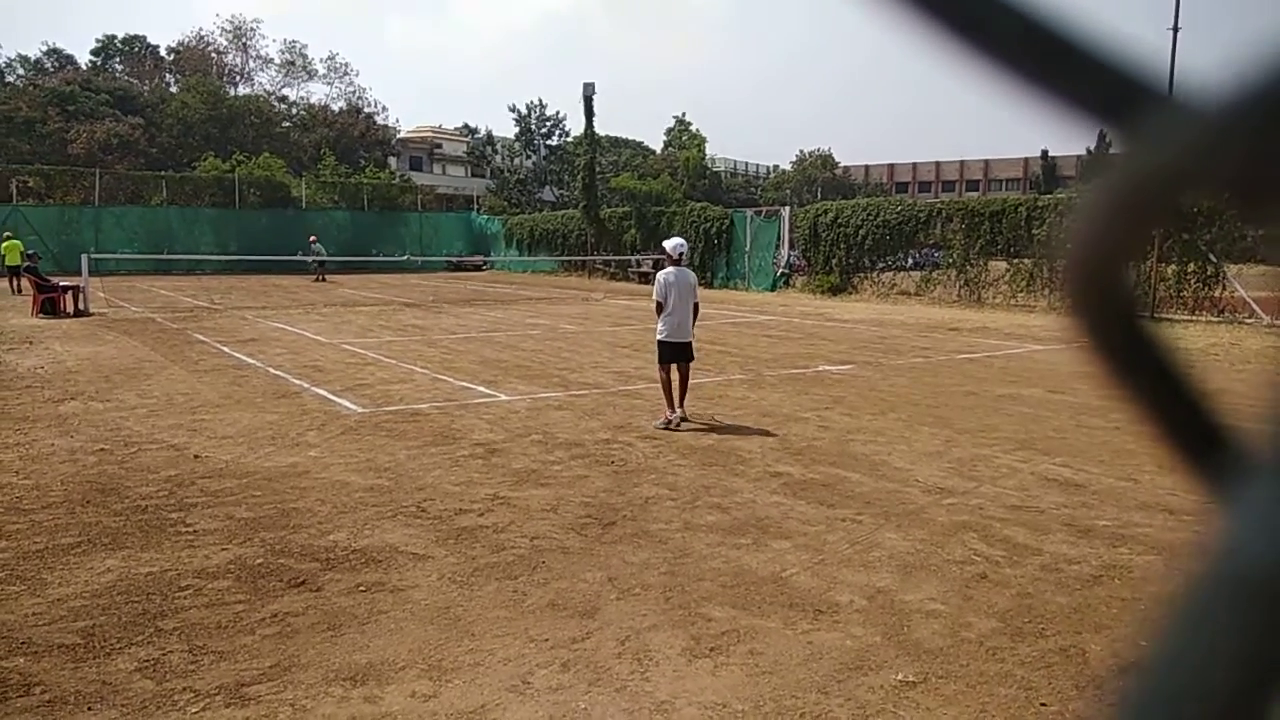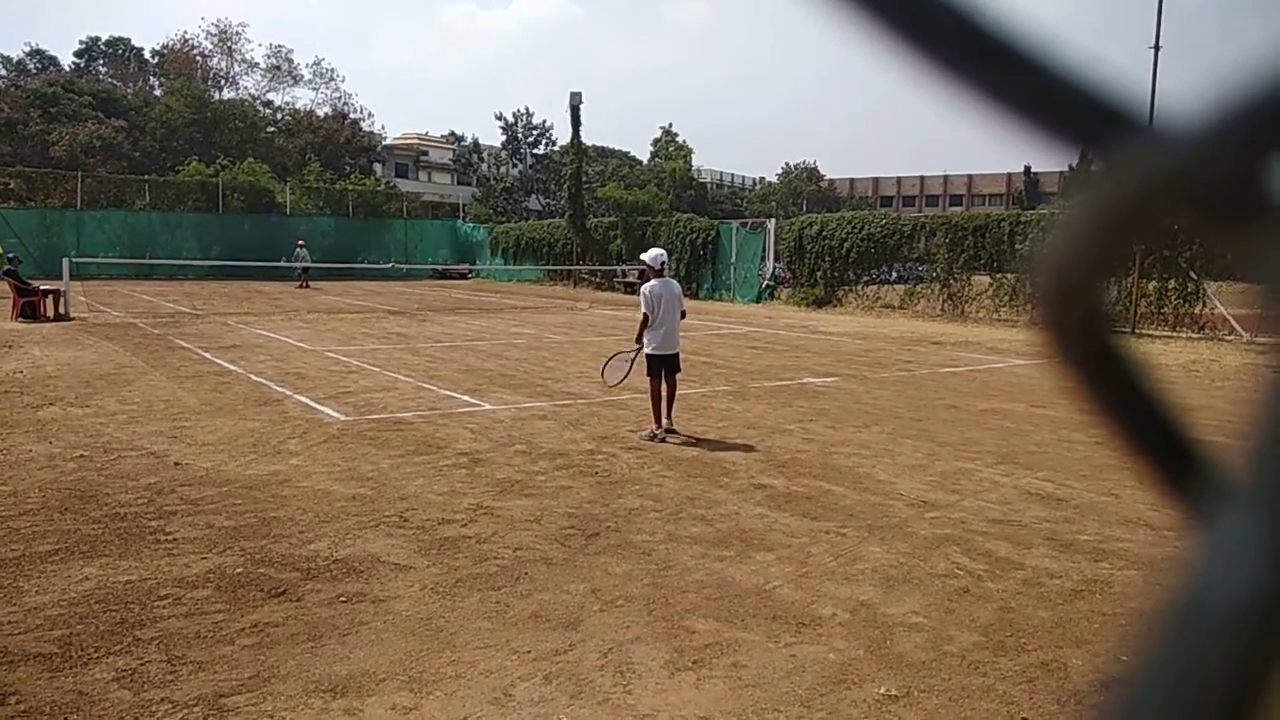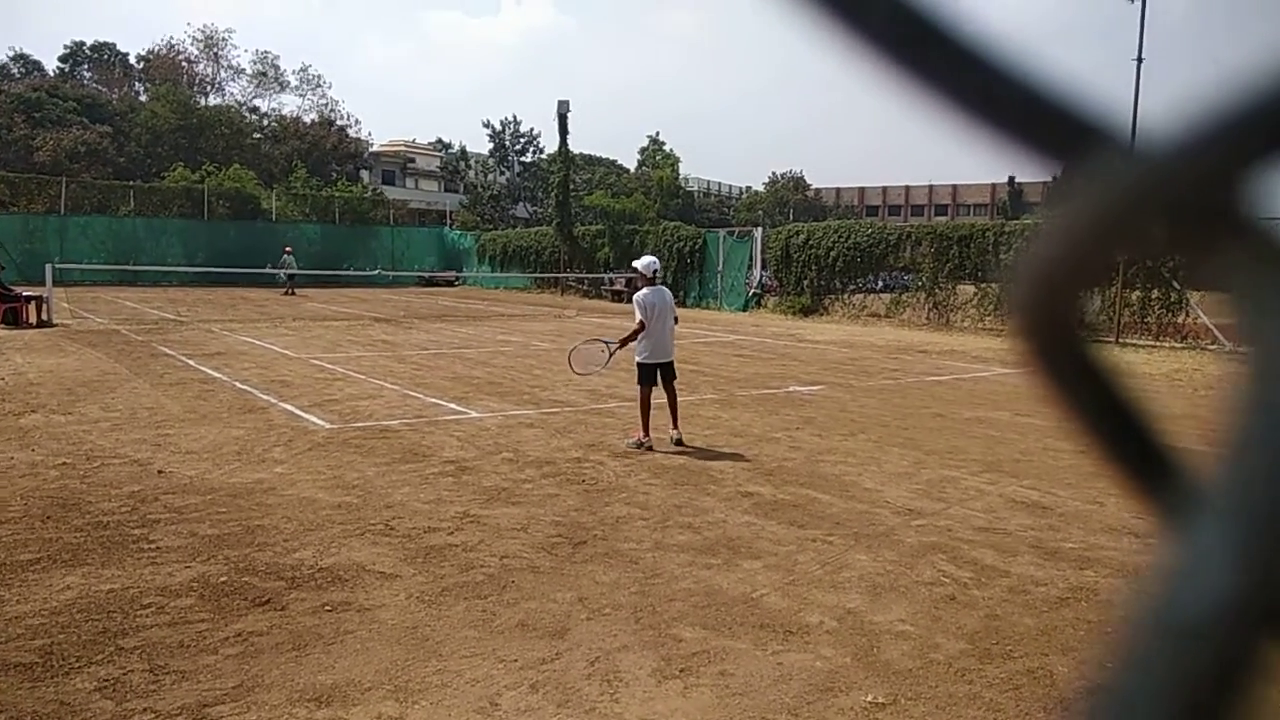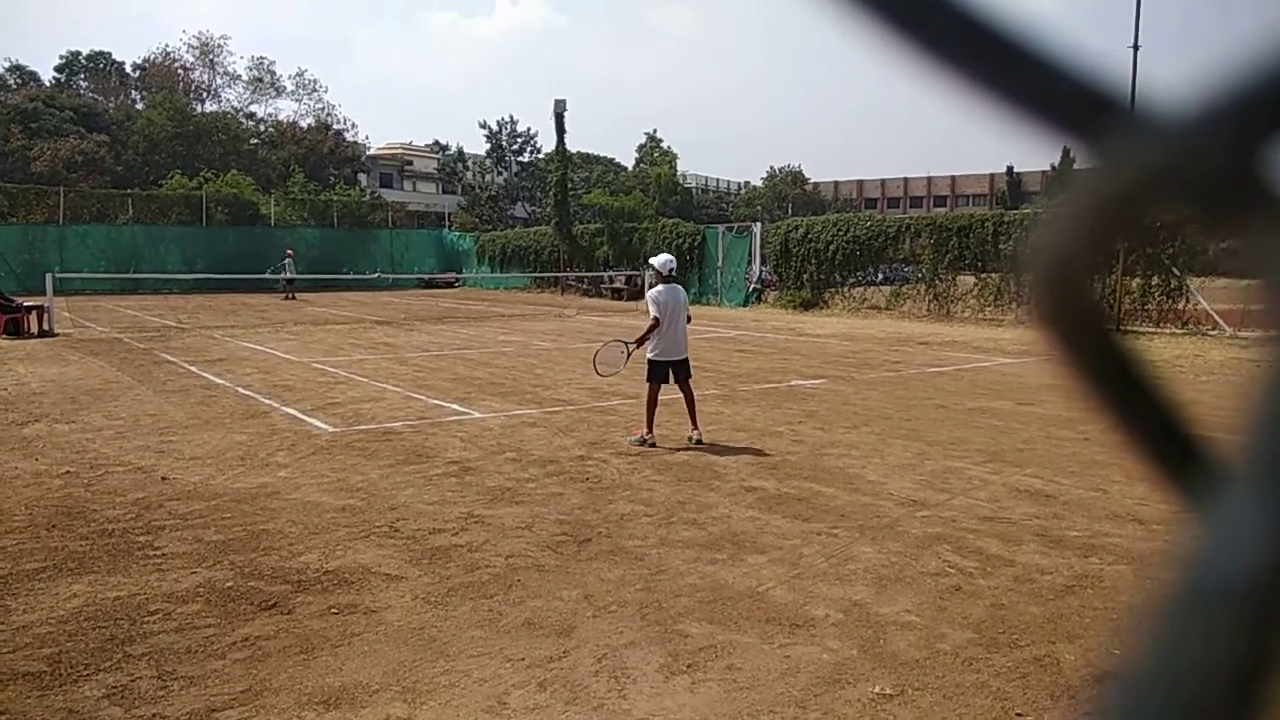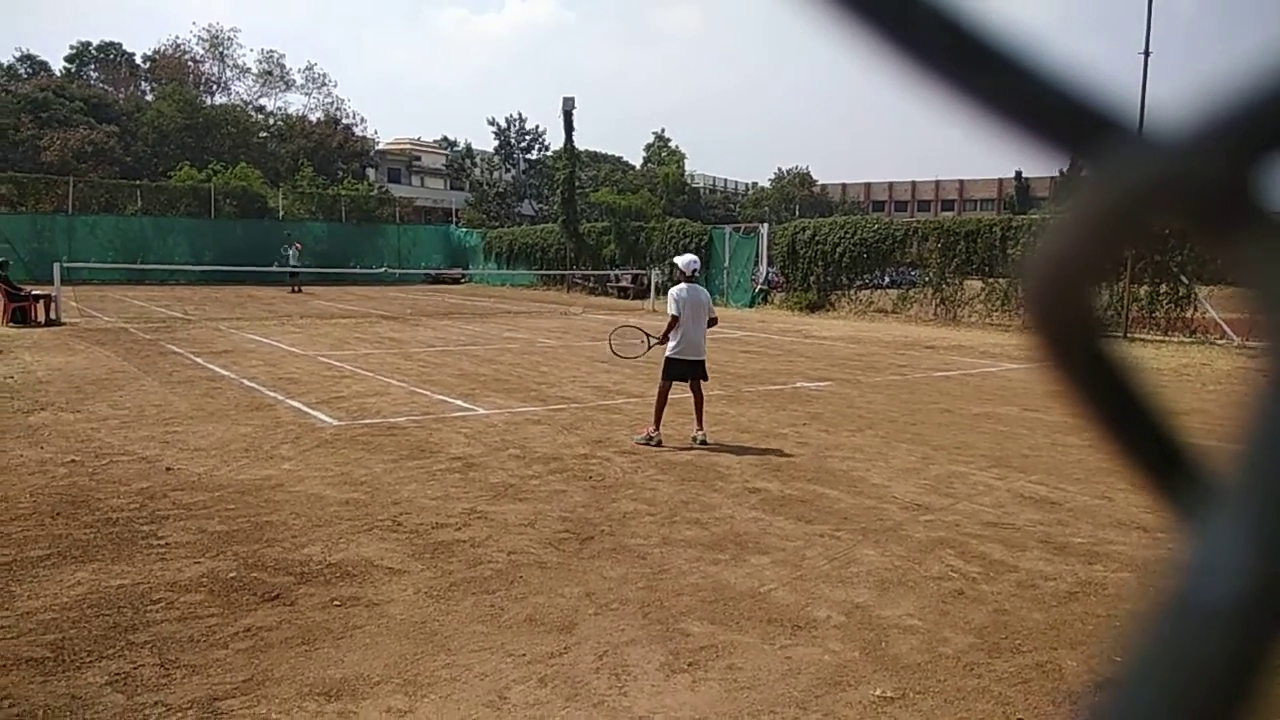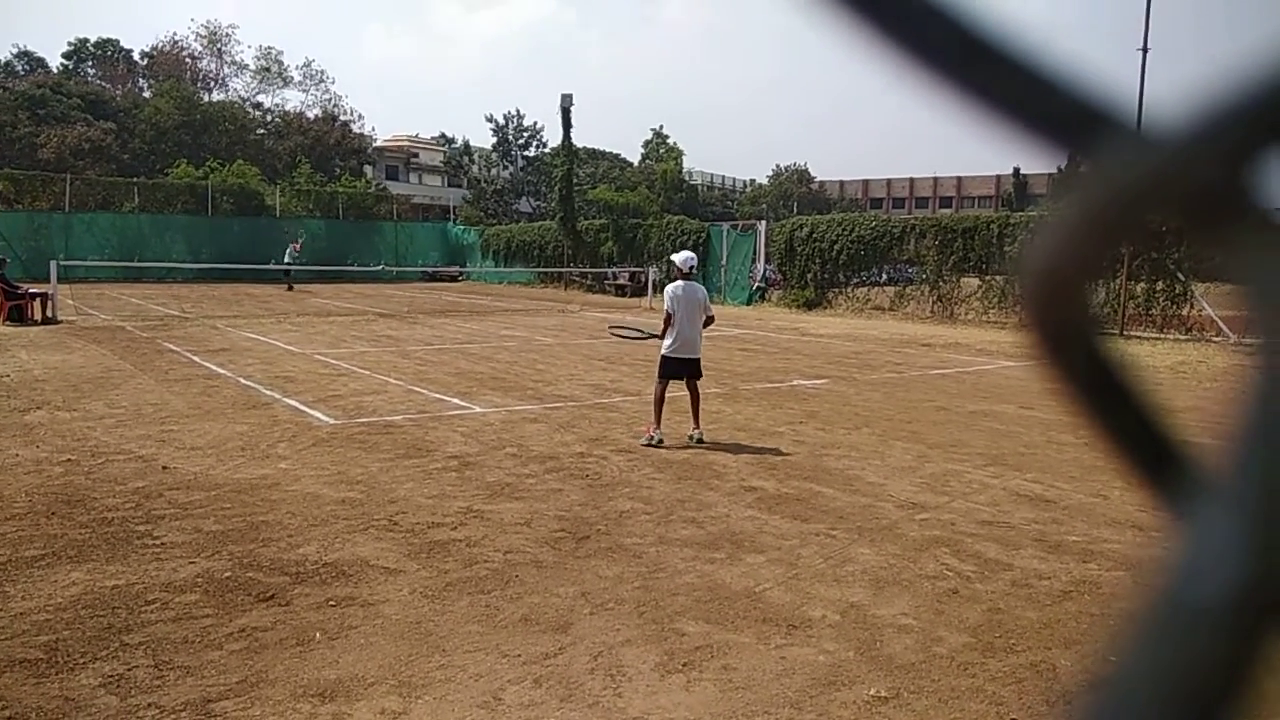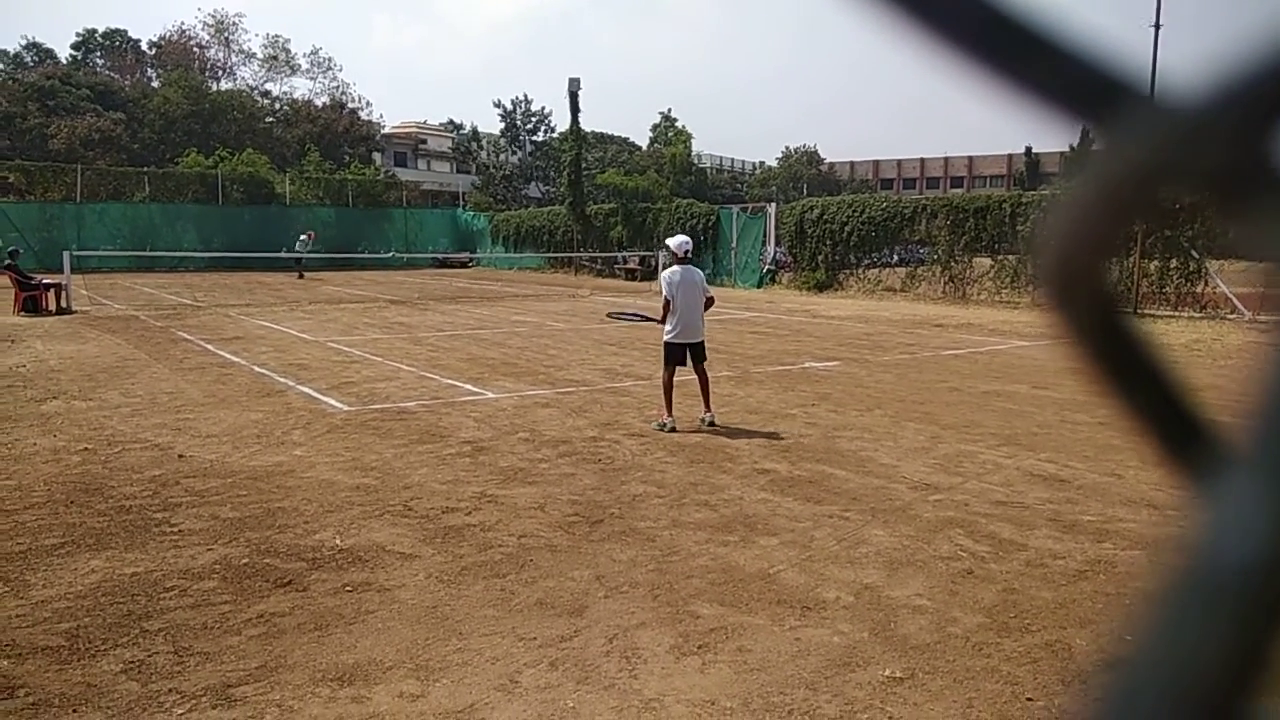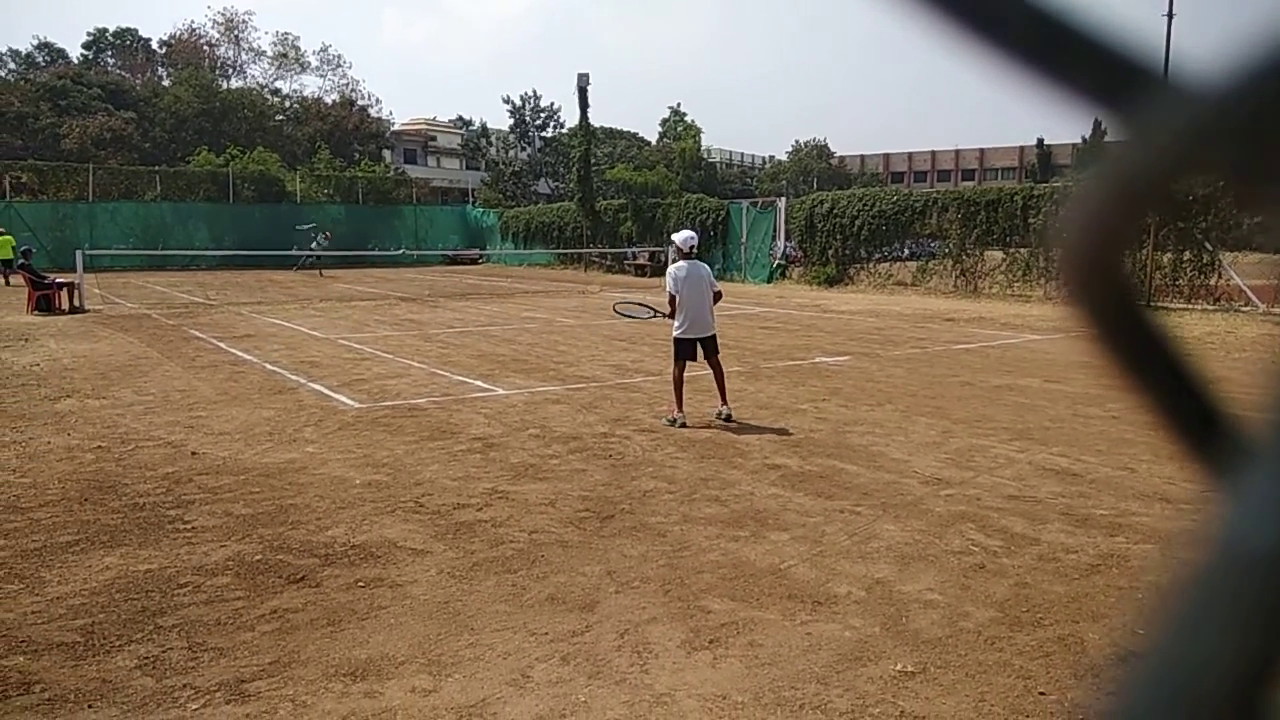
dt=0.3s
person 1, frame 1
left shoulder: (662, 276)
right shoulder: (691, 276)
left elbow: (659, 305)
right elbow: (696, 306)
left wrist: (662, 321)
left hip: (667, 330)
right hip: (685, 331)
left knee: (664, 369)
right knee: (683, 368)
left ankle: (671, 413)
right ankle: (680, 408)
person 1, frame 2
left shoulder: (647, 289)
right shoulder: (675, 285)
left elbow: (646, 318)
right elbow: (682, 314)
left wrist: (639, 336)
left hip: (655, 343)
right hip: (673, 342)
left knee: (655, 383)
right knee: (671, 379)
left ankle: (657, 428)
right ankle: (668, 421)
person 1, frame 3
left shoulder: (640, 297)
right shoulder: (666, 293)
left elbow: (641, 325)
right elbow: (674, 320)
left wrist: (626, 339)
left hip: (647, 351)
right hip: (666, 351)
left knee: (645, 391)
right knee: (669, 388)
left ankle: (645, 436)
right ankle: (675, 430)
person 1, frame 4
left shoulder: (653, 294)
right shoulder: (681, 292)
left elbow: (656, 321)
right elbow: (687, 319)
left wrist: (642, 338)
left hip: (659, 351)
right hip: (680, 349)
left knee: (653, 389)
right knee: (685, 386)
left ankle: (648, 433)
right ankle: (695, 430)
person 1, frame 5
left shoulder: (675, 292)
right shoulder: (704, 293)
left elbow: (674, 319)
right elbow: (713, 320)
left wrist: (664, 336)
left hip: (678, 348)
right hip: (697, 349)
left knee: (664, 386)
right knee: (696, 387)
left ankle: (654, 431)
right ankle: (700, 431)
person 1, frame 6
left shoulder: (671, 289)
right shoulder: (701, 290)
left elbow: (668, 317)
right elbow: (710, 318)
left wrist: (663, 332)
left hip: (673, 346)
right hip: (693, 347)
left knee: (661, 385)
right knee: (692, 385)
left ankle: (656, 430)
right ankle: (696, 429)
person 1, frame 7
left shoulder: (668, 274)
right shoulder: (698, 273)
left elbow: (667, 303)
right elbow: (710, 300)
left wrist: (663, 317)
left hip: (675, 331)
right hip: (696, 330)
left knee: (668, 371)
right knee: (700, 368)
left ankle: (668, 417)
right ankle: (708, 413)
person 1, frame 8
left shoulder: (674, 270)
right shoulder: (704, 268)
left elbow: (672, 298)
right elbow: (718, 294)
left wrist: (672, 312)
left hip: (684, 326)
right hip: (707, 325)
left knee: (679, 366)
right knee: (714, 362)
left ankle: (678, 413)
right ankle: (724, 406)
